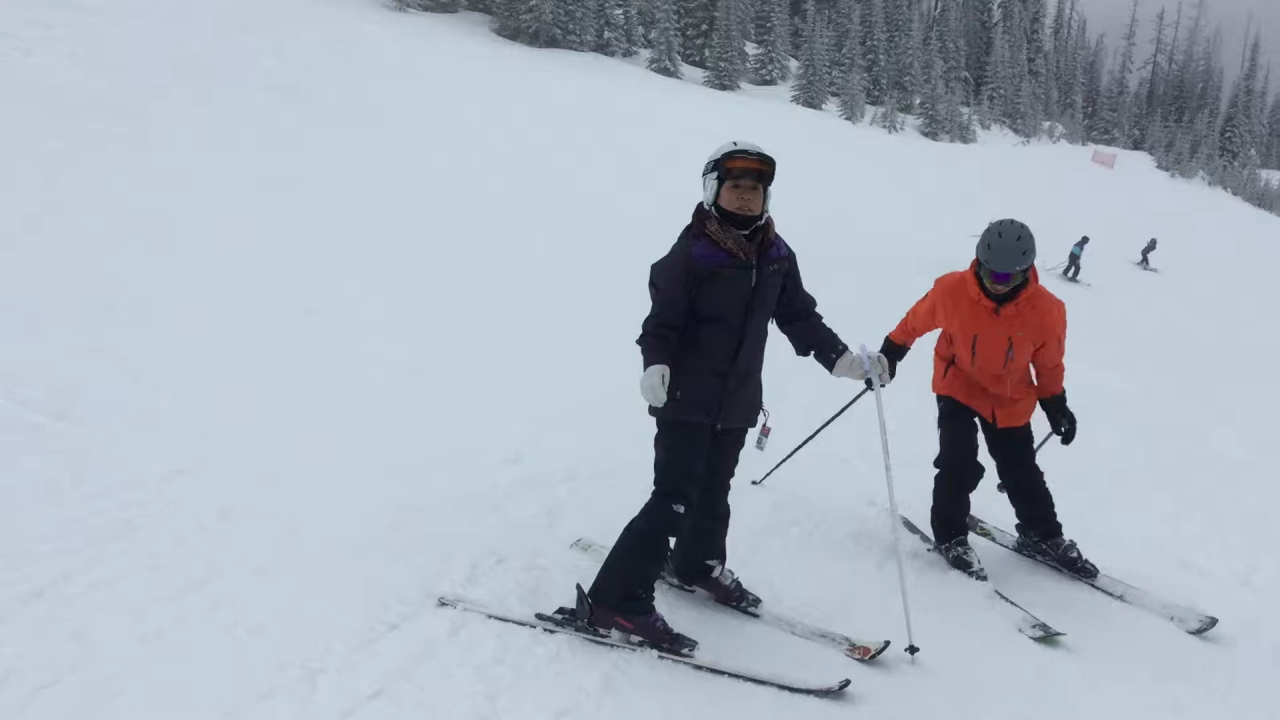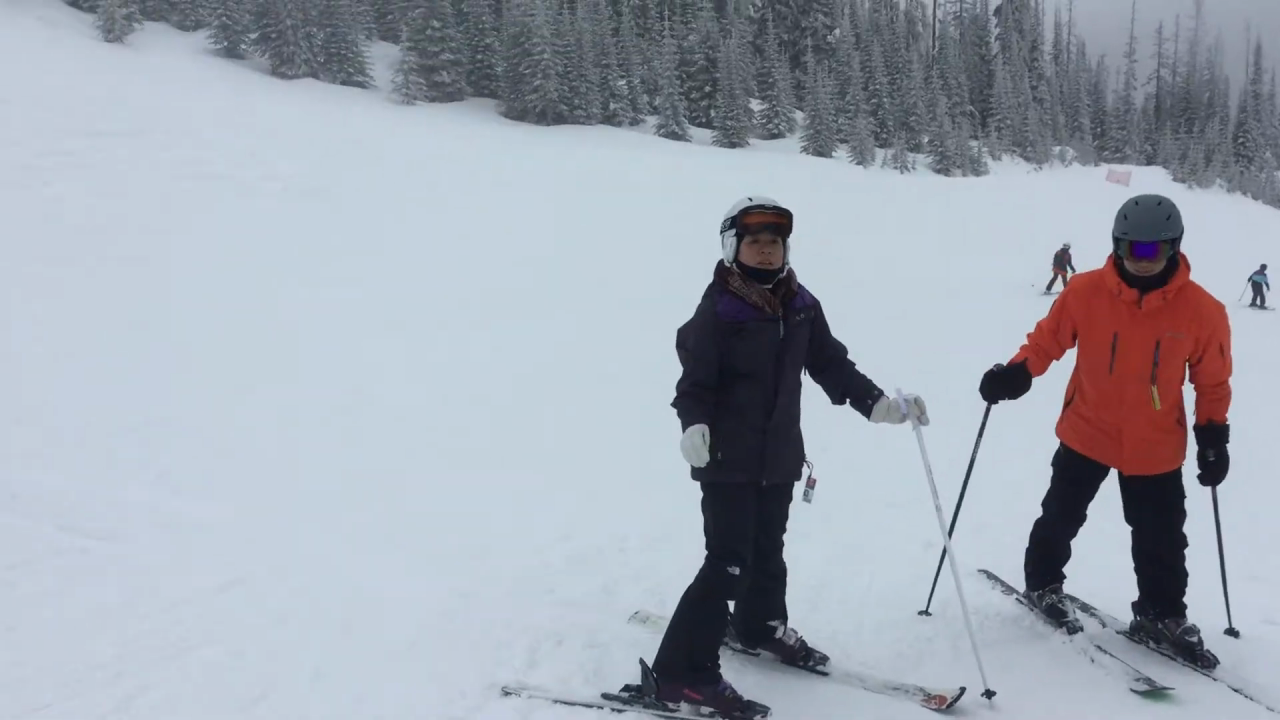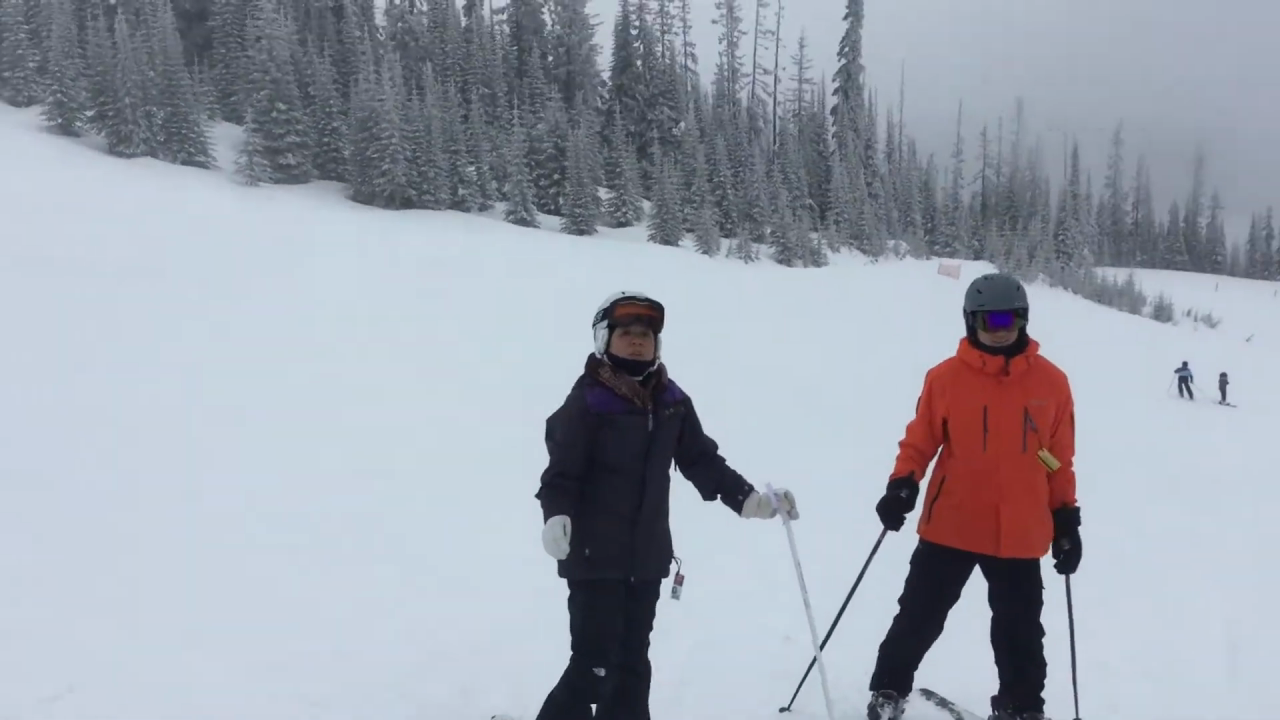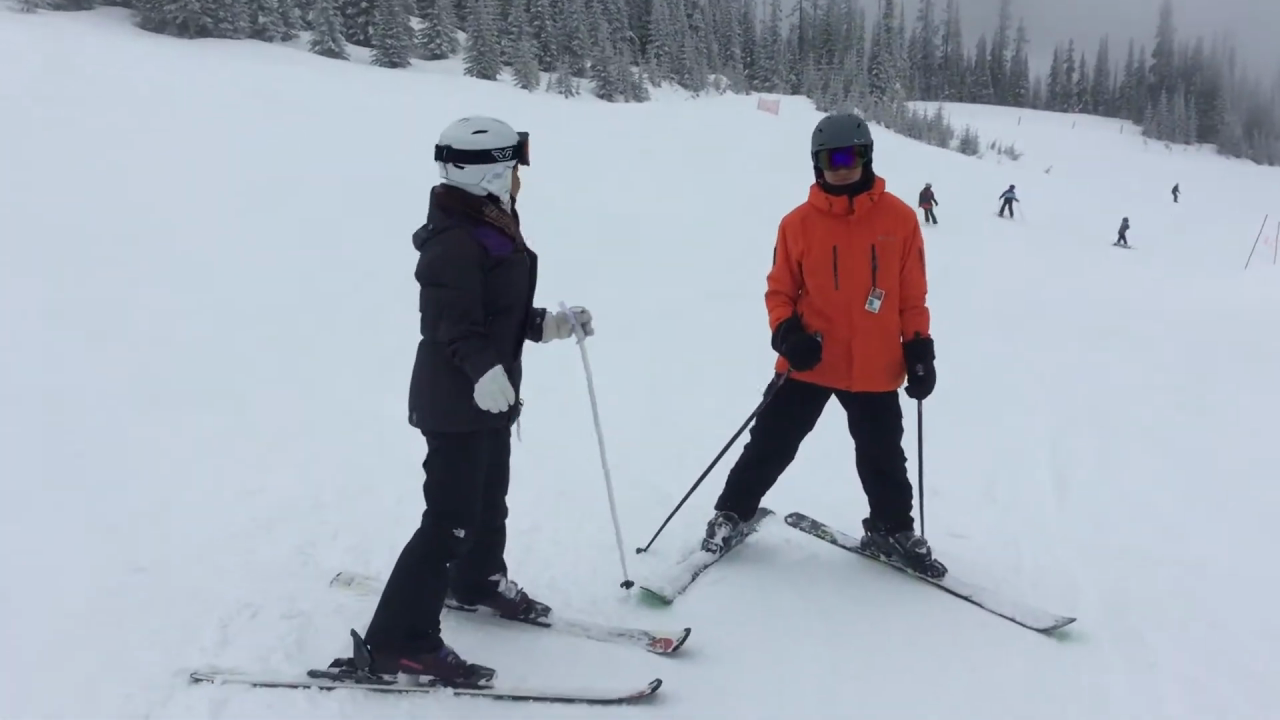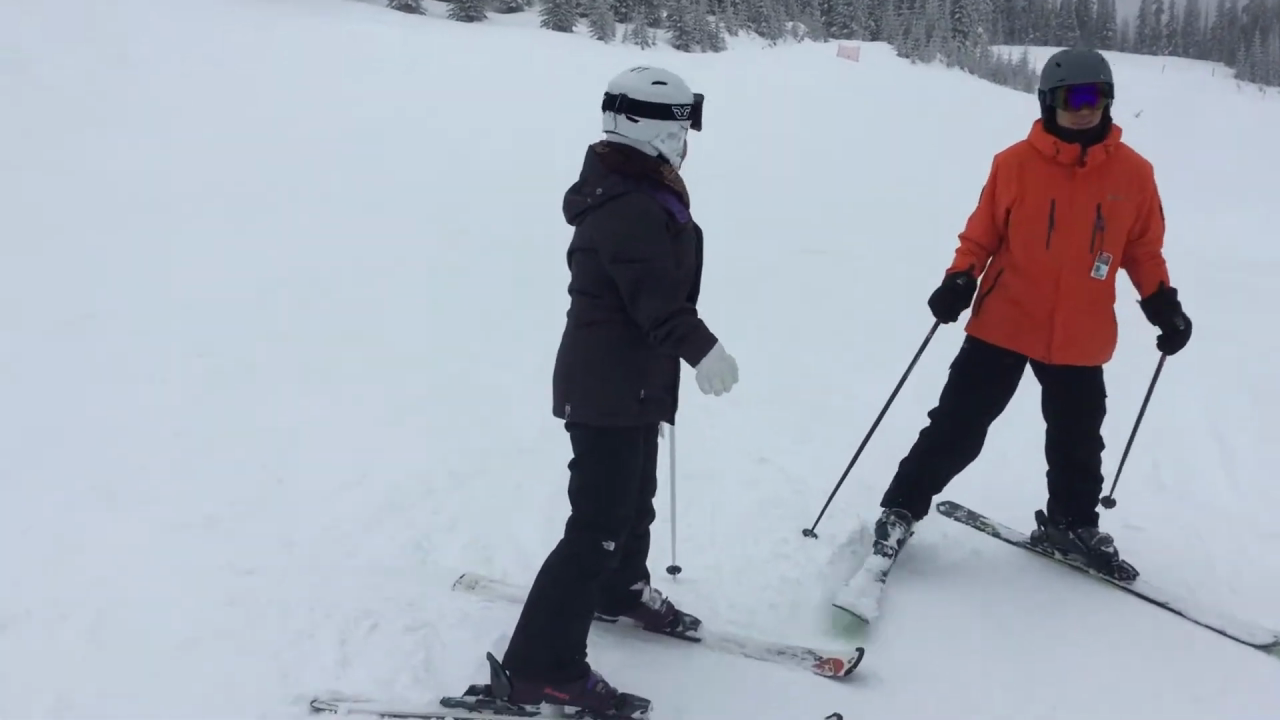
dt=1s
person 1, frame 1
left shoulder: (776, 256)
right shoulder: (691, 251)
left elbow: (799, 317)
right elbow: (662, 319)
left wrist: (843, 359)
right wrist: (655, 365)
left hip: (736, 401)
right hip: (686, 398)
left knee: (714, 491)
right knee: (674, 499)
left ankle: (699, 563)
right ankle: (618, 601)
person 1, frame 2
left shoulder: (801, 307)
right shoulder: (718, 309)
left elbow: (832, 365)
right elbow: (694, 379)
left wrist: (879, 404)
right wrist: (694, 425)
left hip: (779, 456)
right hip: (727, 458)
left knee: (767, 550)
right knee: (728, 563)
left ankle: (762, 624)
right ankle: (684, 671)
person 1, frame 3
left shoulder: (671, 402)
right shoulder: (587, 401)
left elbow: (701, 460)
right elbow: (561, 473)
left wrist: (749, 498)
right wrist: (557, 517)
left hip: (647, 557)
right hip: (593, 557)
left knee: (631, 658)
right knee: (594, 665)
person 1, frame 4
left shoulder: (492, 231)
right shoulder: (455, 243)
right elbow: (456, 324)
left wrist: (547, 323)
right wrist: (482, 373)
left hip: (489, 395)
right hip: (457, 400)
left knee: (488, 499)
right knee: (450, 517)
left ankle: (478, 580)
right ankle: (399, 639)
person 1, frame 5
left shoulder: (627, 192)
right shoulder: (631, 208)
right elbow: (656, 296)
right wrist: (702, 349)
left hip: (625, 380)
right hip: (610, 387)
left knee: (632, 499)
right knee: (599, 525)
left ankle: (621, 590)
right ankle: (541, 666)
person 2, frame 1
left shoulder: (1046, 309)
right shoulder: (951, 289)
left elbow: (1048, 360)
right elbow: (919, 317)
left wrist: (1056, 404)
right wrist: (891, 351)
left hip: (1010, 399)
right hip: (958, 388)
left knee: (1023, 474)
right knee: (959, 465)
left ankle: (1042, 534)
right ankle: (950, 537)
person 2, frame 2
left shoulder: (1201, 310)
right shoulder: (1086, 291)
left elbow: (1212, 378)
right elbow: (1049, 338)
left wrist: (1212, 432)
right wrist: (1015, 374)
left hip: (1156, 446)
right hip: (1087, 432)
left knee: (1162, 538)
right knee: (1061, 516)
left ankle: (1161, 613)
right ankle: (1044, 583)
person 2, frame 3
left shoulder: (1050, 382)
right shoulder: (945, 377)
left elbow: (1059, 458)
right elbow: (920, 440)
left wrist: (1065, 518)
right wrist: (901, 486)
left hip: (1020, 534)
right hip: (950, 526)
left knee: (1021, 629)
right knee: (920, 614)
person 2, frame 4
left shoulder: (898, 218)
right shoulder: (797, 223)
left elbow: (912, 293)
right elbow: (780, 289)
left wrist: (919, 347)
right wrist: (786, 332)
left hip: (875, 367)
right hip: (809, 361)
left knee: (883, 456)
right knee: (770, 445)
left ankle: (891, 528)
right ankle: (732, 513)
person 2, frame 5
left shoulder: (1133, 173)
right shoulder: (1015, 163)
left elbow: (1143, 247)
right elbow: (983, 233)
left wrist: (1161, 301)
right wrist: (959, 280)
left hip: (1080, 336)
right hip: (1003, 323)
left knee: (1078, 442)
right knee: (958, 425)
left ankle: (1070, 523)
right ankle: (902, 507)
